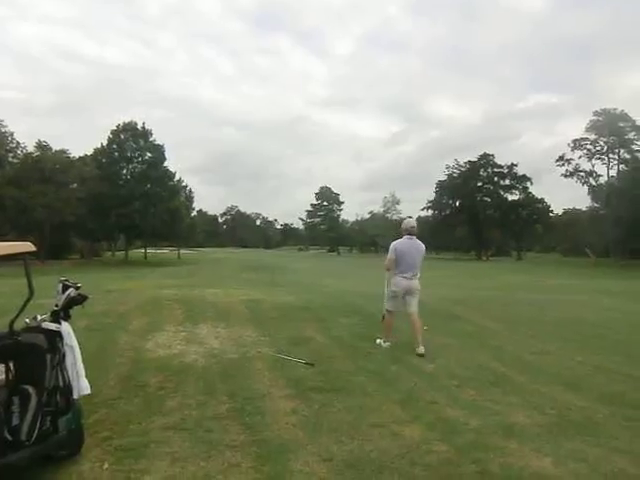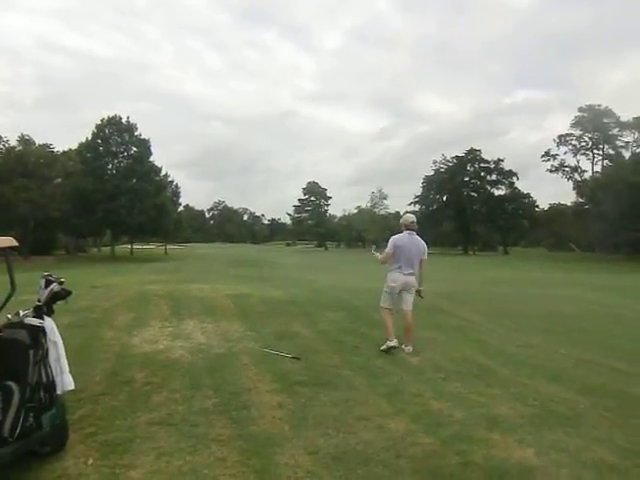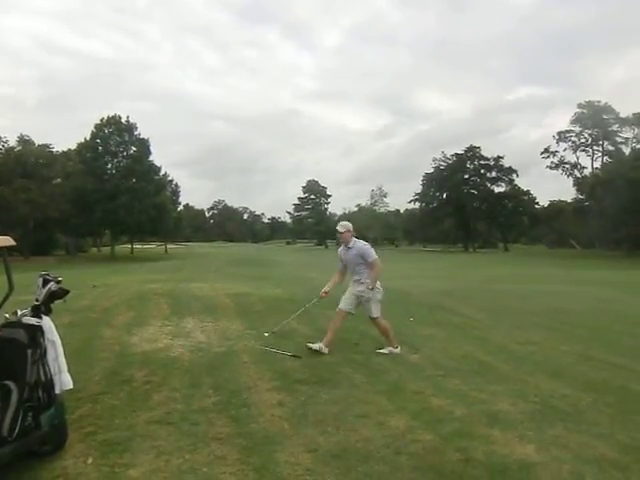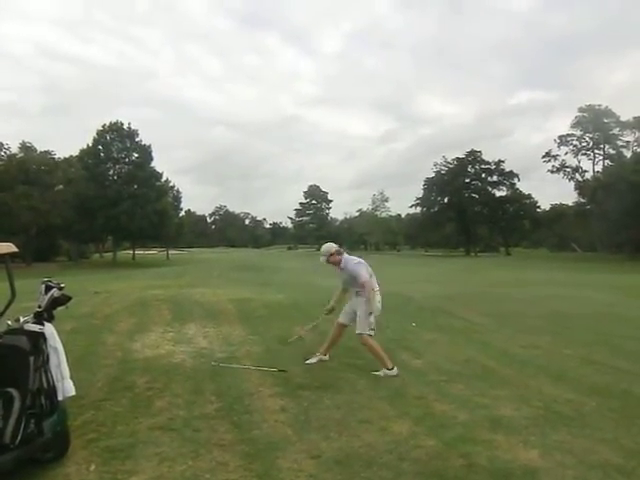
dt=1s
person 1, frame 1
left shoulder: (396, 244)
right shoulder: (421, 246)
left elbow: (388, 266)
left wrist: (388, 265)
left hip: (398, 281)
right hip: (414, 282)
left knee: (390, 312)
right knee: (414, 313)
left ankle: (386, 340)
right ankle: (420, 346)
person 1, frame 2
left shoulder: (395, 239)
right shoulder: (422, 243)
left elbow: (383, 260)
right elbow: (421, 268)
left wrist: (378, 255)
right wrist: (420, 286)
left hip: (395, 277)
right hip: (411, 279)
left knee: (386, 308)
right knee: (407, 312)
left ankle: (391, 339)
right ankle: (408, 345)
person 1, frame 3
left shoulder: (363, 246)
right shoulder: (341, 251)
left elbow: (377, 266)
right elbow: (340, 273)
left wrist: (371, 288)
right wrist: (327, 288)
left hip: (369, 286)
right hip: (354, 286)
left knee: (375, 318)
right knee: (340, 313)
left ankle: (394, 346)
right ankle: (324, 345)
person 1, frame 4
left shoulder: (354, 264)
right shoulder: (343, 266)
left elbow: (369, 286)
right elbow: (345, 287)
left wrist: (371, 311)
right wrist: (333, 304)
left hip: (369, 298)
right hip: (357, 297)
left knee: (364, 337)
right knee: (340, 325)
left ankle: (389, 367)
right ankle: (323, 353)
